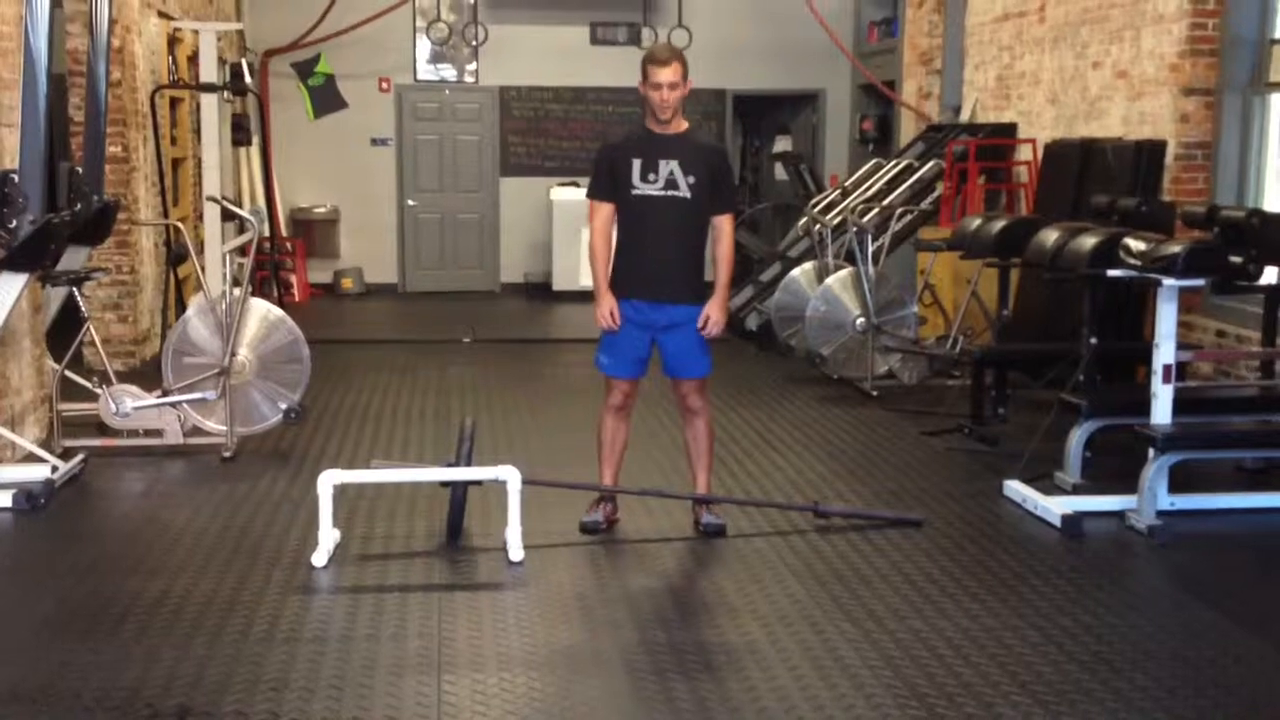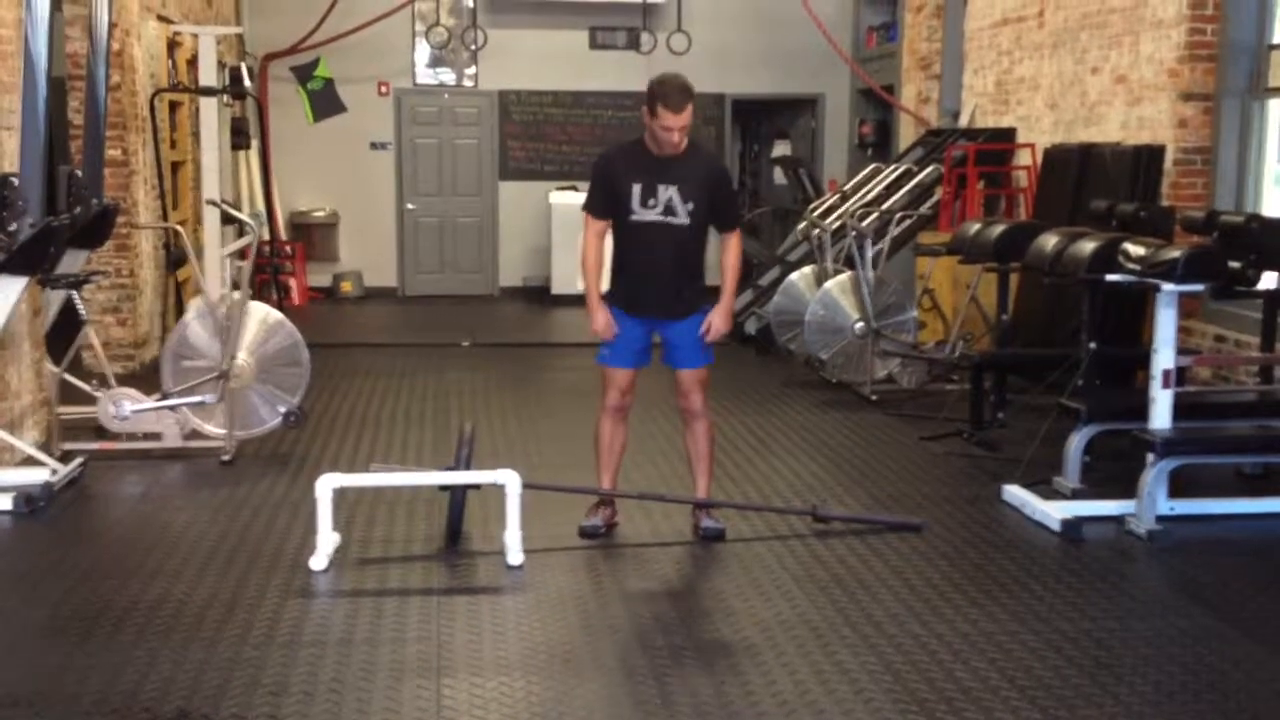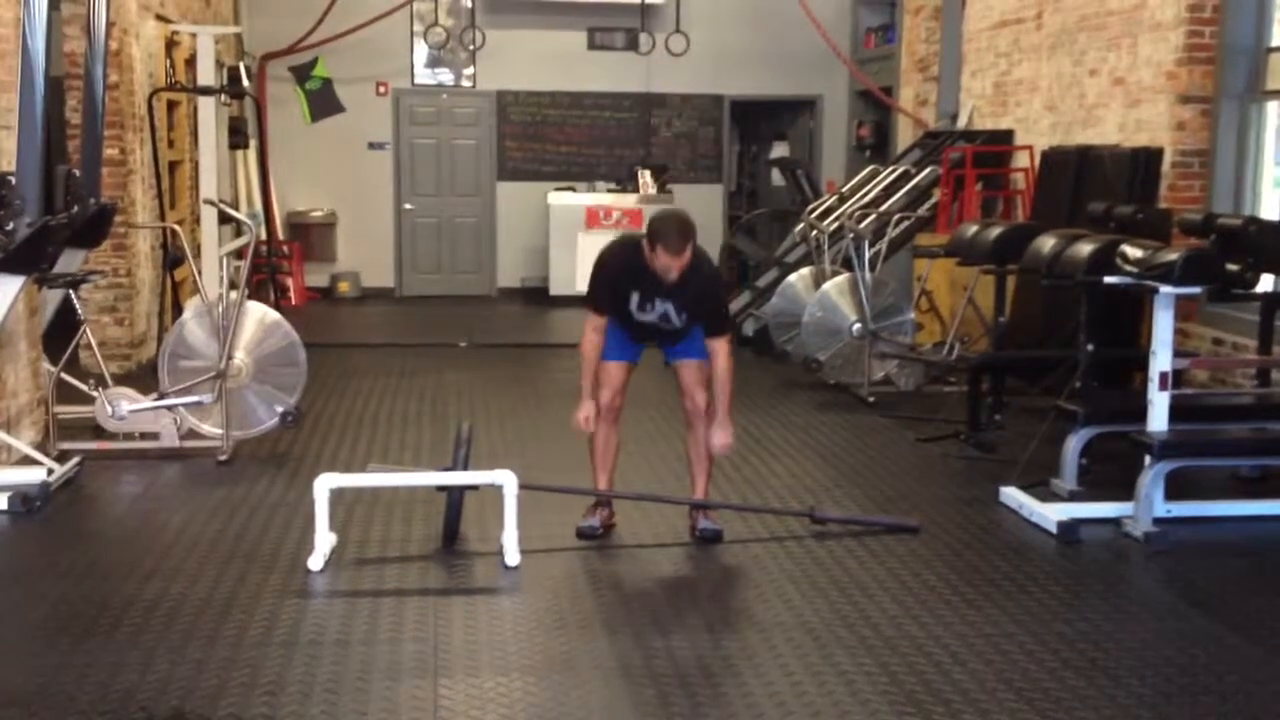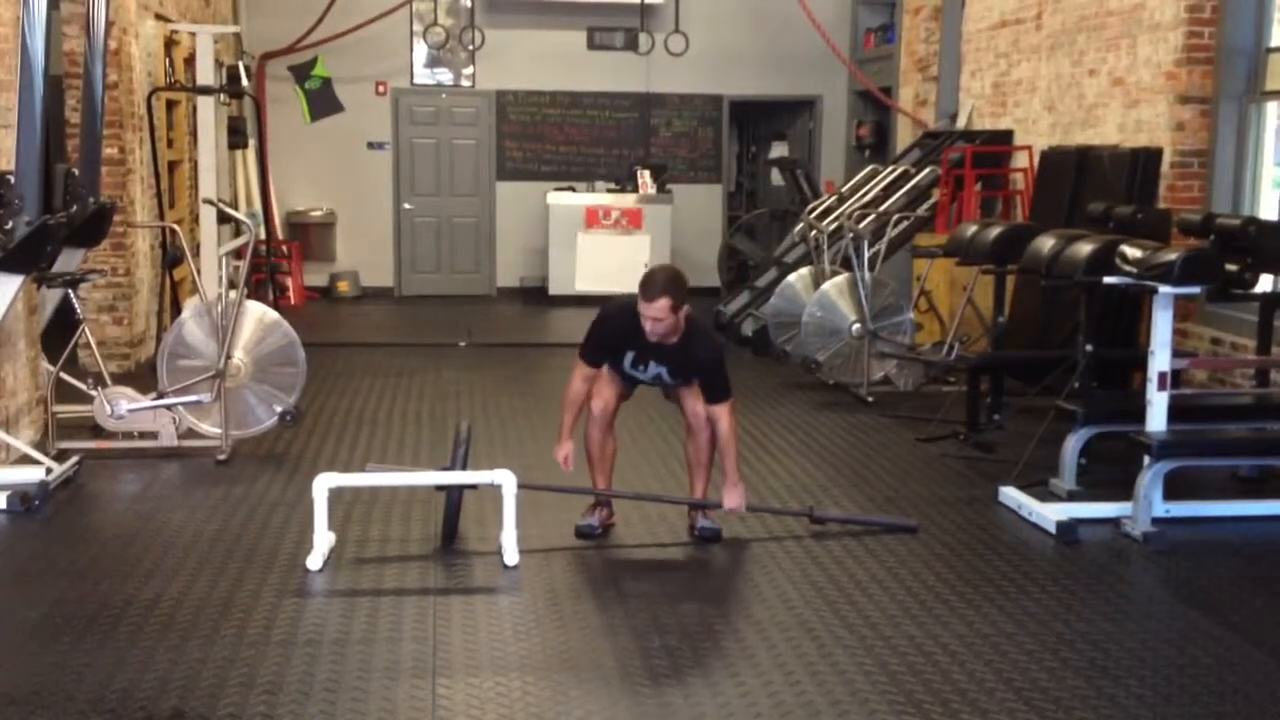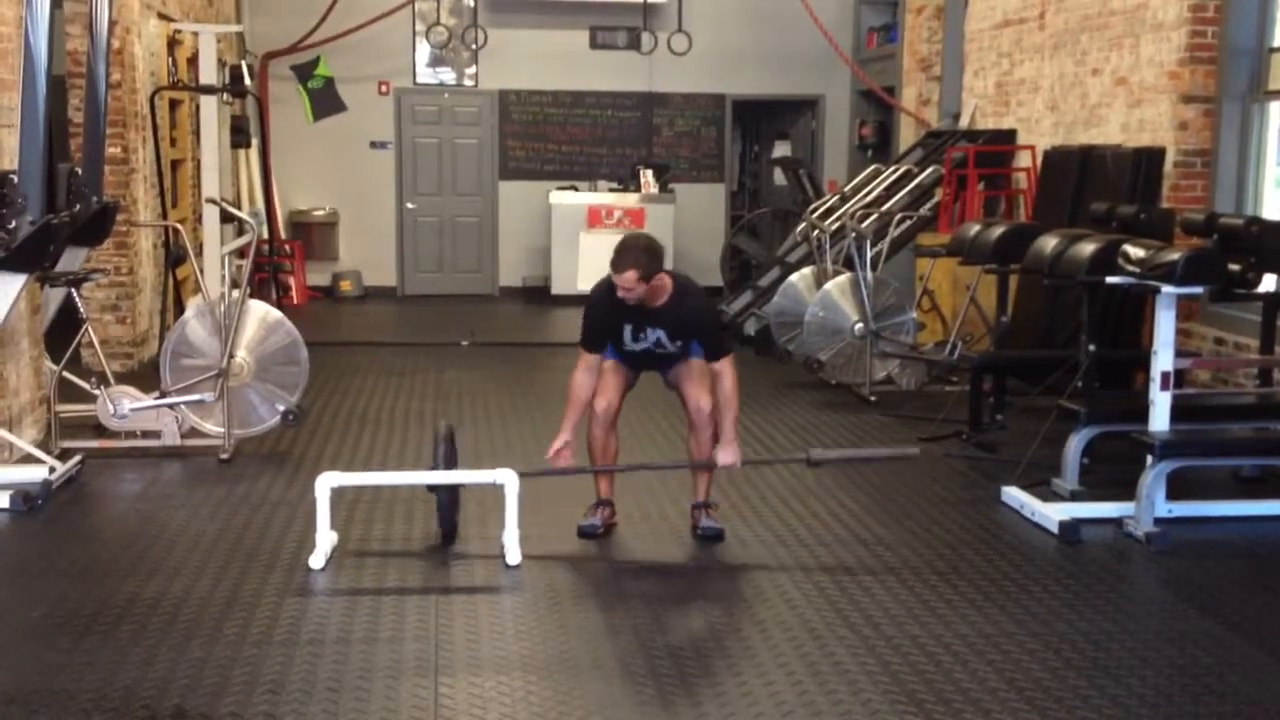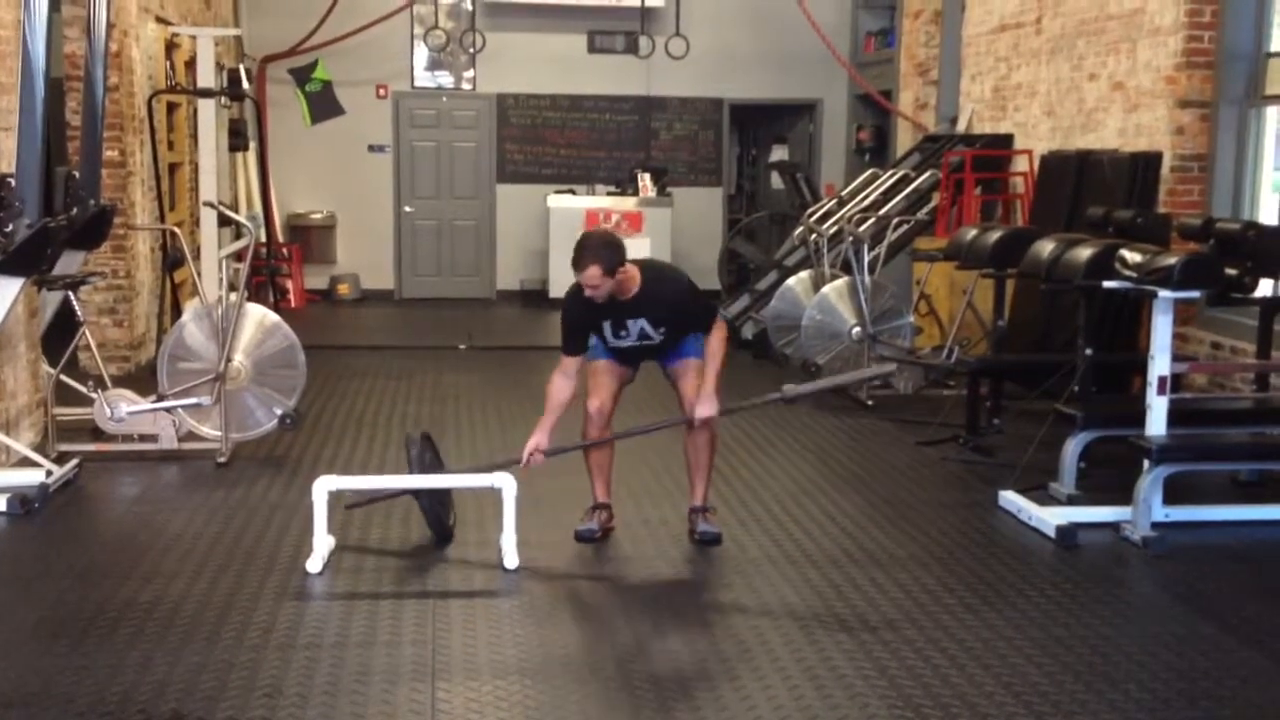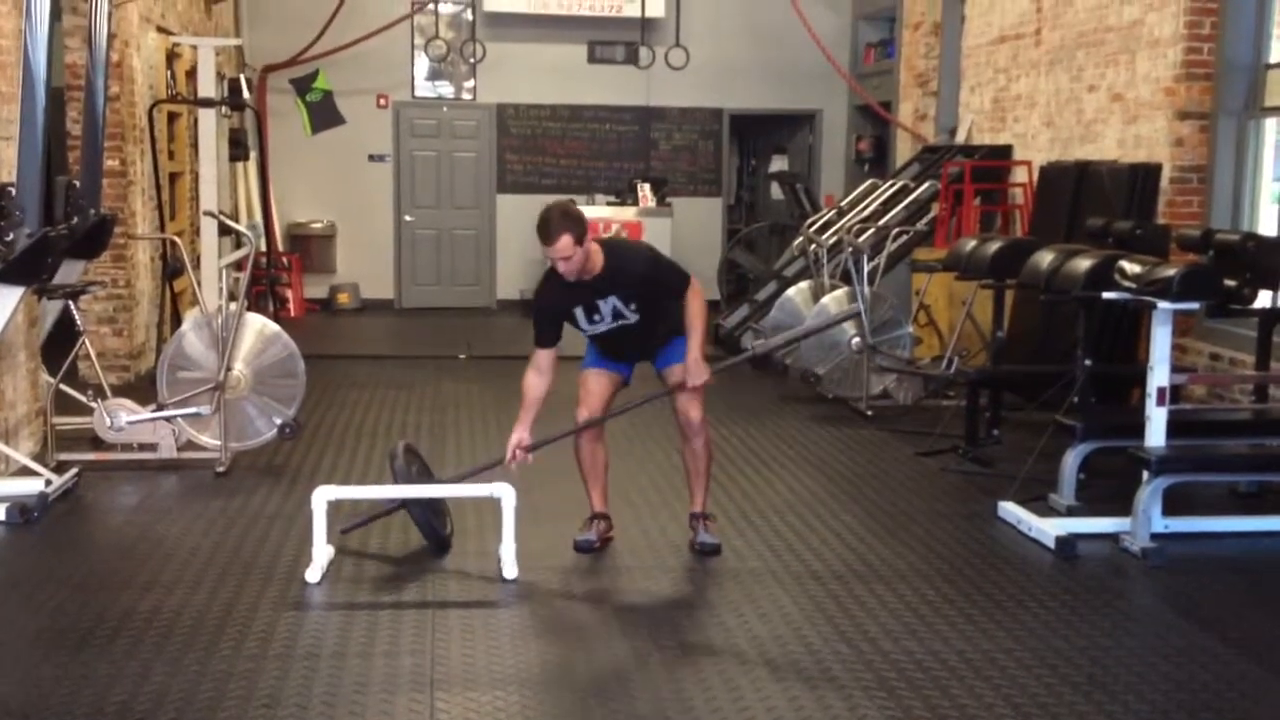
dt=0.5s
person 1, frame 1
left shoulder: (709, 155)
right shoulder: (617, 152)
left elbow: (723, 229)
right elbow: (600, 225)
left wrist: (720, 296)
right wrist: (602, 292)
left hip: (687, 304)
right hip: (627, 301)
left knee: (694, 401)
right knee: (618, 398)
left ankle: (703, 499)
right ankle: (607, 497)
person 1, frame 2
left shoulder: (709, 169)
right shoulder: (614, 164)
left elbow: (731, 237)
right elbow: (594, 233)
left wrist: (726, 303)
right wrist: (594, 302)
left hip: (688, 309)
right hip: (626, 308)
left knee: (694, 403)
right knee: (615, 401)
left ankle: (702, 504)
right ankle: (605, 502)
person 1, frame 3
left shoulder: (705, 275)
right shoulder: (616, 259)
left elbow: (720, 347)
right elbow: (595, 328)
left wrist: (722, 421)
right wrist: (587, 397)
left hip: (684, 330)
right hip: (624, 324)
left knee: (698, 404)
right knee: (607, 402)
left ankle: (699, 507)
right ankle: (602, 504)
person 1, frame 4
left shoulder: (703, 346)
right shoulder: (615, 317)
left elbow: (721, 417)
right elbow: (583, 376)
left wrist: (733, 483)
right wrist: (565, 437)
left hip: (679, 374)
right hip: (622, 366)
left knee: (700, 415)
right knee: (599, 409)
left ankle: (698, 508)
right ankle: (602, 504)
person 1, frame 5
left shoulder: (693, 302)
right shoulder: (603, 298)
left elbow: (724, 369)
right elbow: (588, 367)
left wrist: (728, 440)
right wrist: (567, 431)
left hip: (679, 352)
right hip: (621, 352)
left knee: (703, 409)
right knee: (602, 408)
left ankle: (702, 506)
right ankle: (604, 504)
person 1, frame 6
left shoulder: (670, 285)
right shoulder: (578, 302)
left elbow: (717, 329)
right elbow: (567, 372)
left wrist: (709, 392)
right wrist: (542, 432)
left hip: (678, 341)
right hip: (615, 347)
left knee: (698, 411)
right knee: (596, 409)
left ankle: (699, 510)
right ankle: (602, 507)
person 1, frame 7
left shoulder: (636, 258)
right shoulder: (550, 292)
left elbow: (693, 292)
right elbow: (541, 365)
left wrist: (695, 358)
right wrist: (522, 427)
left hip: (667, 336)
right hip: (609, 347)
left knee: (693, 418)
right knee: (586, 418)
left ankle: (700, 517)
right ankle: (600, 517)
